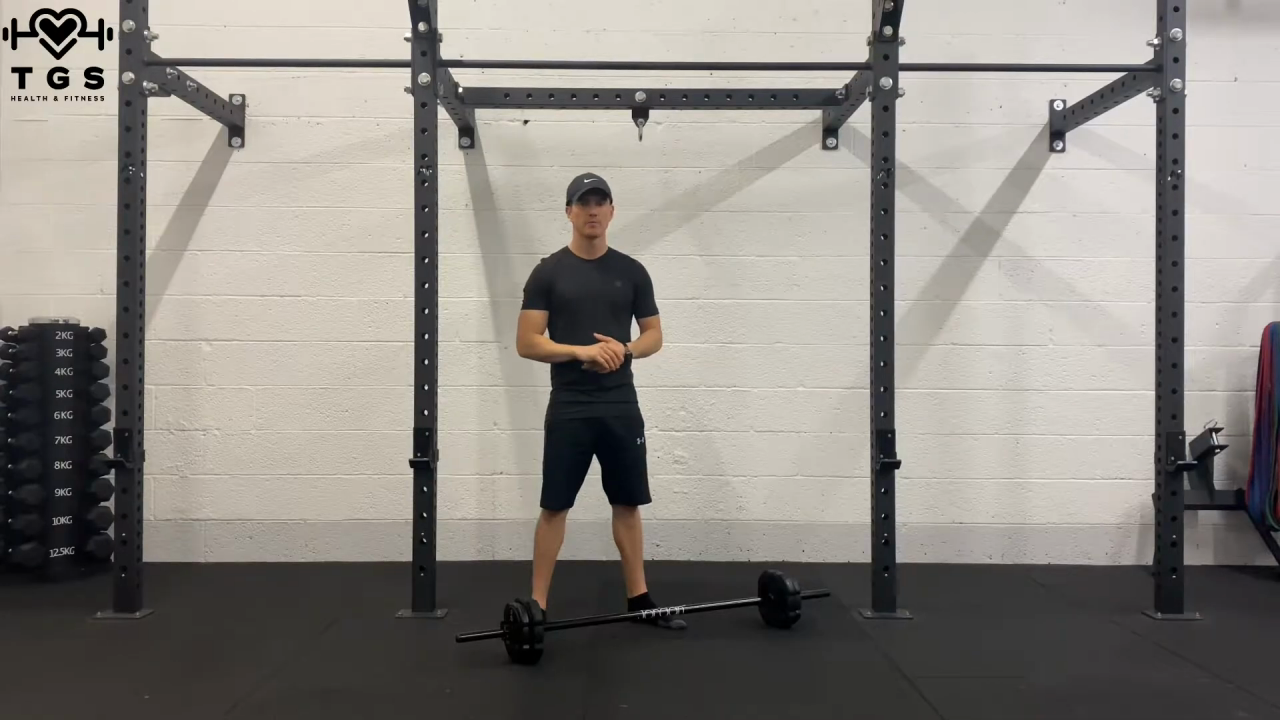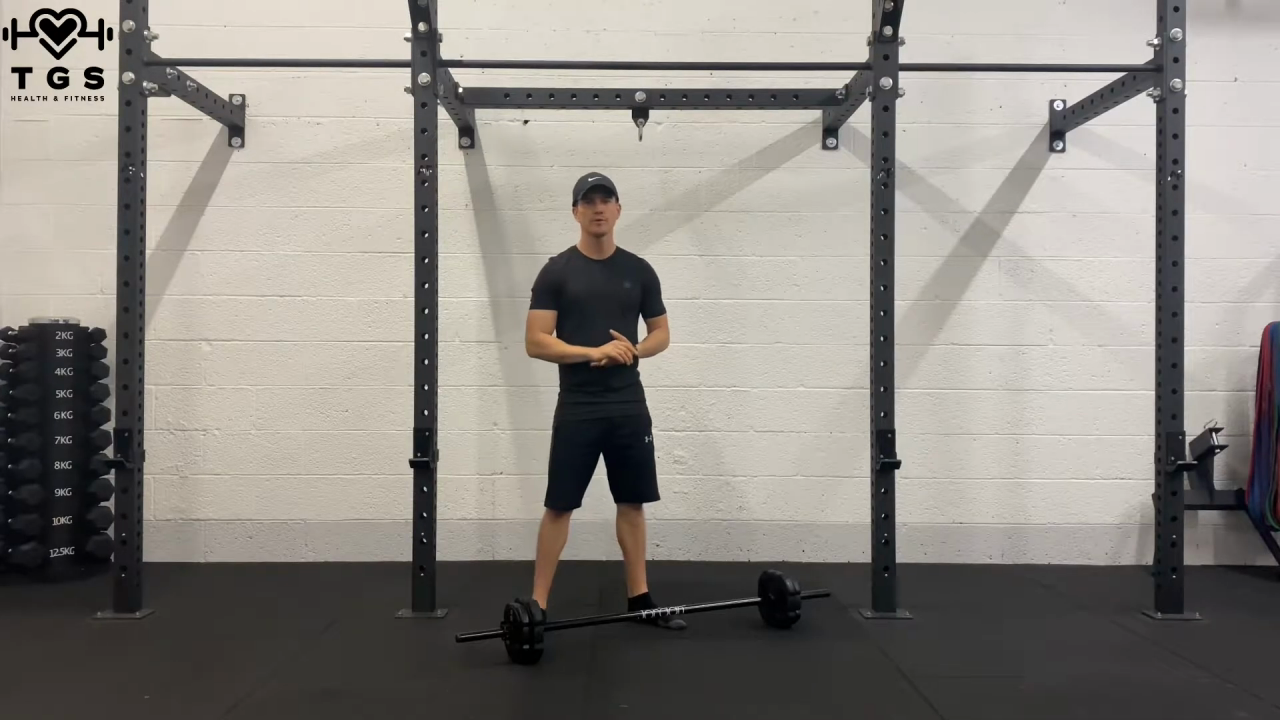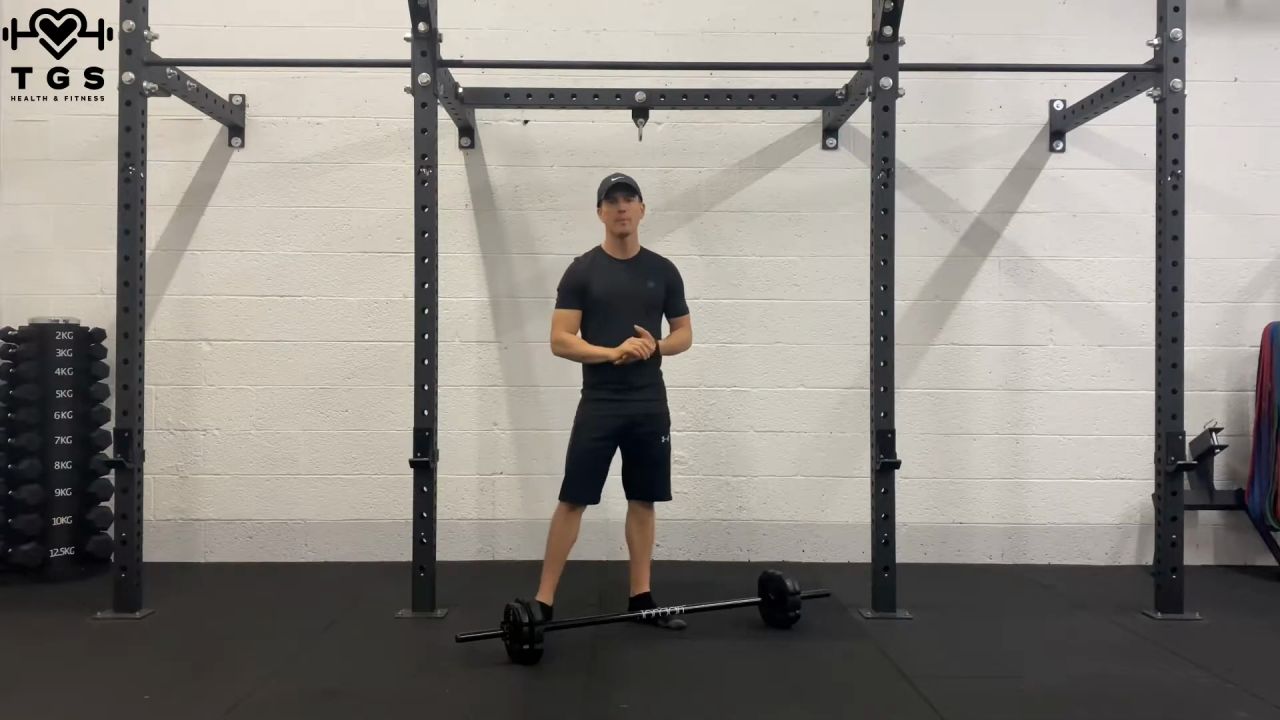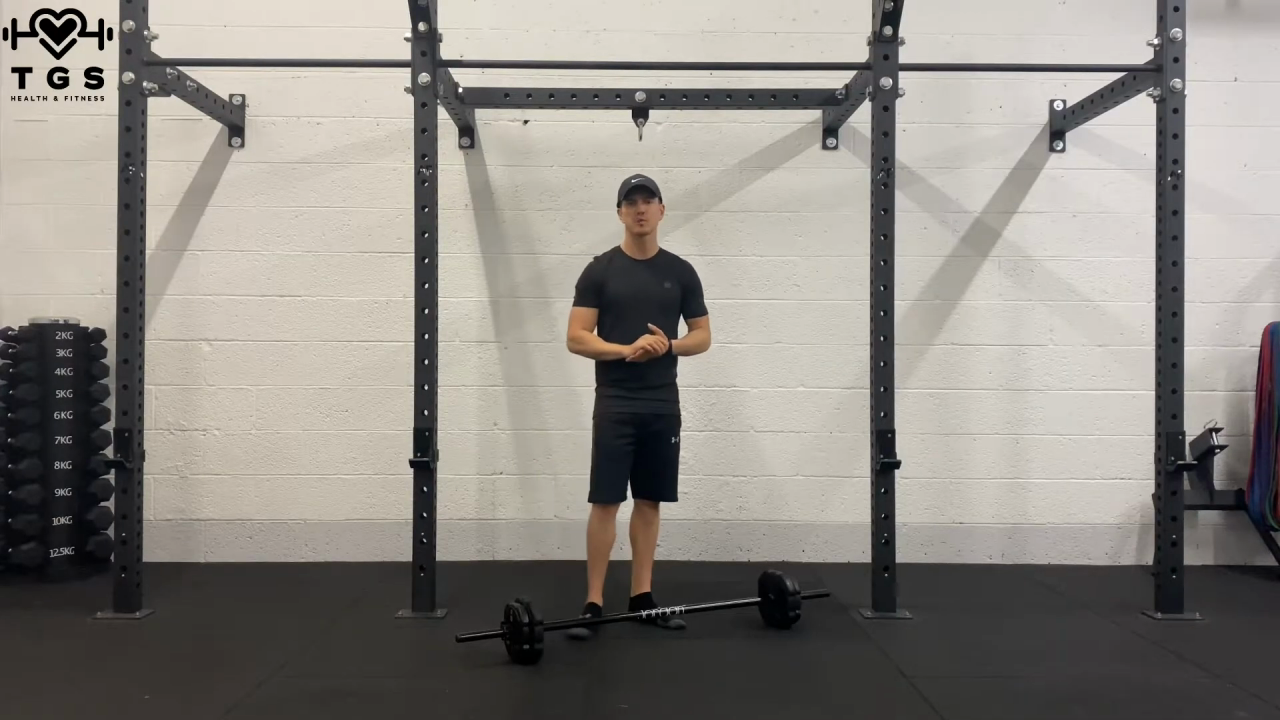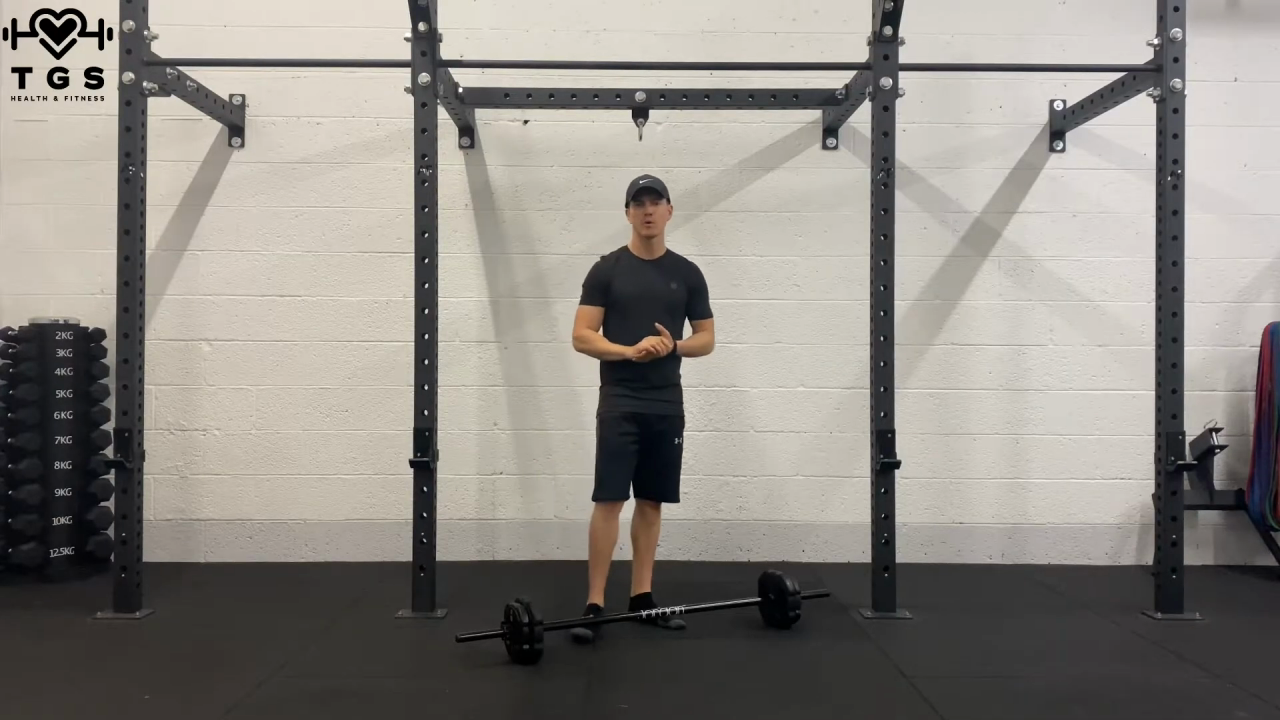
dt=0.3s
person 1, frame 1
left shoulder: (631, 271)
right shoulder: (548, 272)
left elbow: (654, 335)
right elbow: (527, 342)
left wrist: (624, 350)
right wrist: (581, 351)
left hip: (621, 406)
right hip: (570, 408)
left knee: (628, 503)
right knee: (555, 506)
left ankle: (639, 597)
right ankle: (538, 605)
person 1, frame 2
left shoulder: (639, 271)
right shoulder: (558, 271)
left elbow: (661, 333)
right elbow: (536, 342)
left wrist: (633, 349)
right wrist: (593, 352)
left hip: (629, 405)
right hip: (578, 408)
left knee: (633, 502)
right knee: (559, 506)
left ankle: (639, 596)
right ankle: (537, 604)
person 1, frame 3
left shoulder: (663, 271)
right shoulder: (582, 271)
left elbow: (684, 334)
right elbow: (560, 341)
left wrist: (655, 346)
right wrist: (612, 352)
left hip: (649, 404)
right hip: (600, 403)
left knee: (643, 500)
right knee: (574, 500)
left ankle: (641, 596)
right ankle: (544, 601)
person 1, frame 4
left shoulder: (680, 271)
right shoulder: (600, 270)
left elbow: (703, 335)
right elbow: (576, 337)
left wrist: (669, 345)
right wrist: (627, 349)
left hip: (662, 403)
right hip: (615, 401)
left knee: (650, 501)
right knee: (605, 501)
left ankle: (642, 595)
right ankle: (593, 602)
person 1, frame 5
left shoulder: (687, 273)
right shoulder: (607, 269)
left elbow: (707, 339)
right elbow: (581, 336)
left wrist: (672, 345)
right wrist: (630, 350)
left hip: (666, 404)
right hip: (620, 401)
left knee: (651, 501)
right knee: (609, 500)
left ankle: (641, 596)
right ankle: (594, 603)
